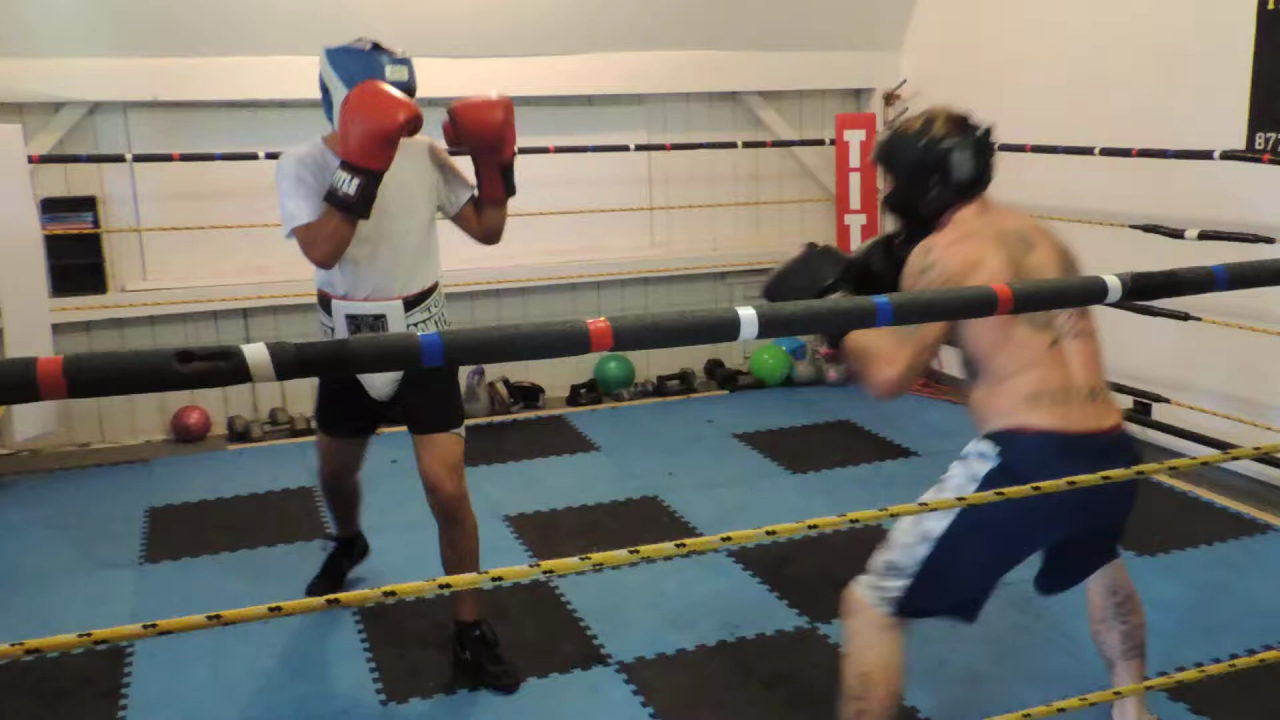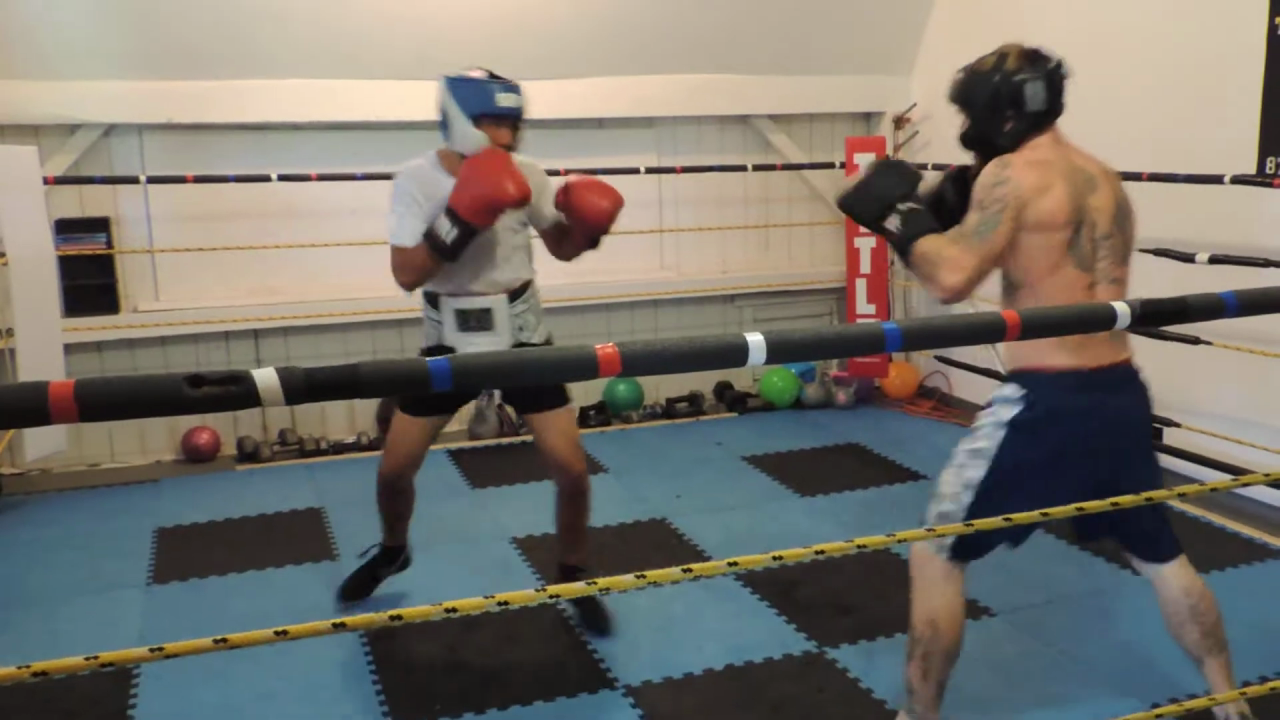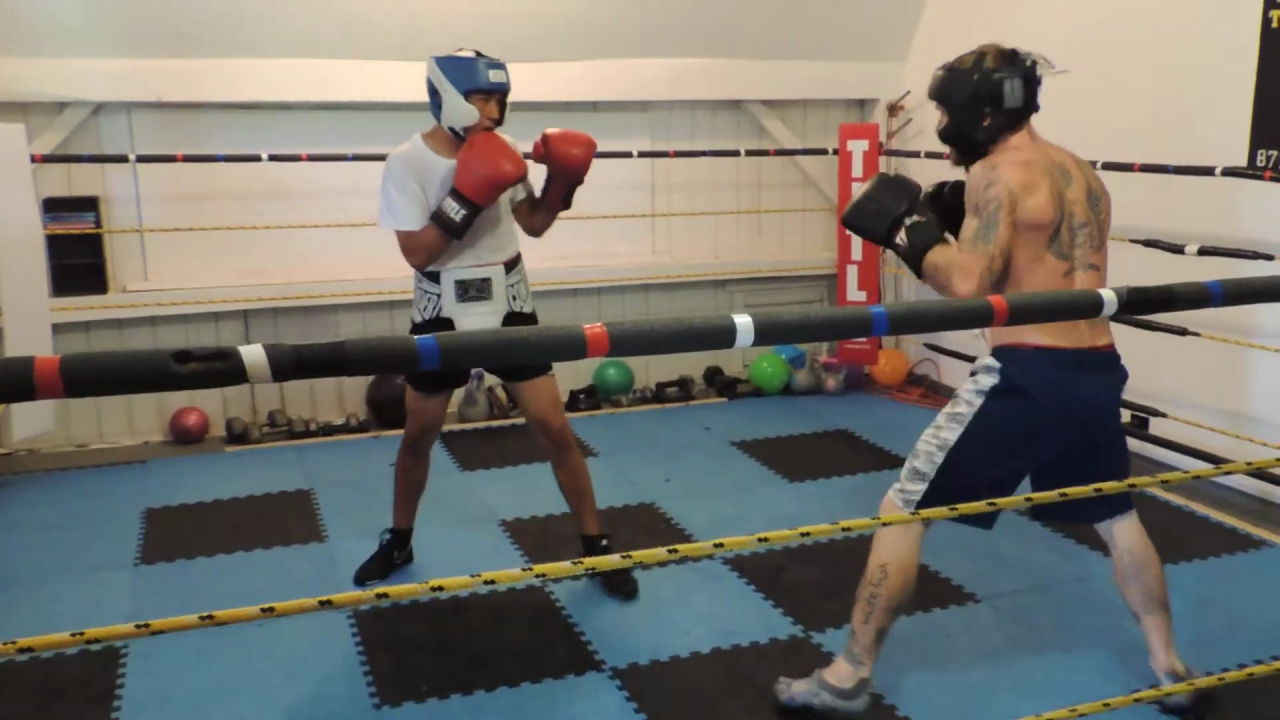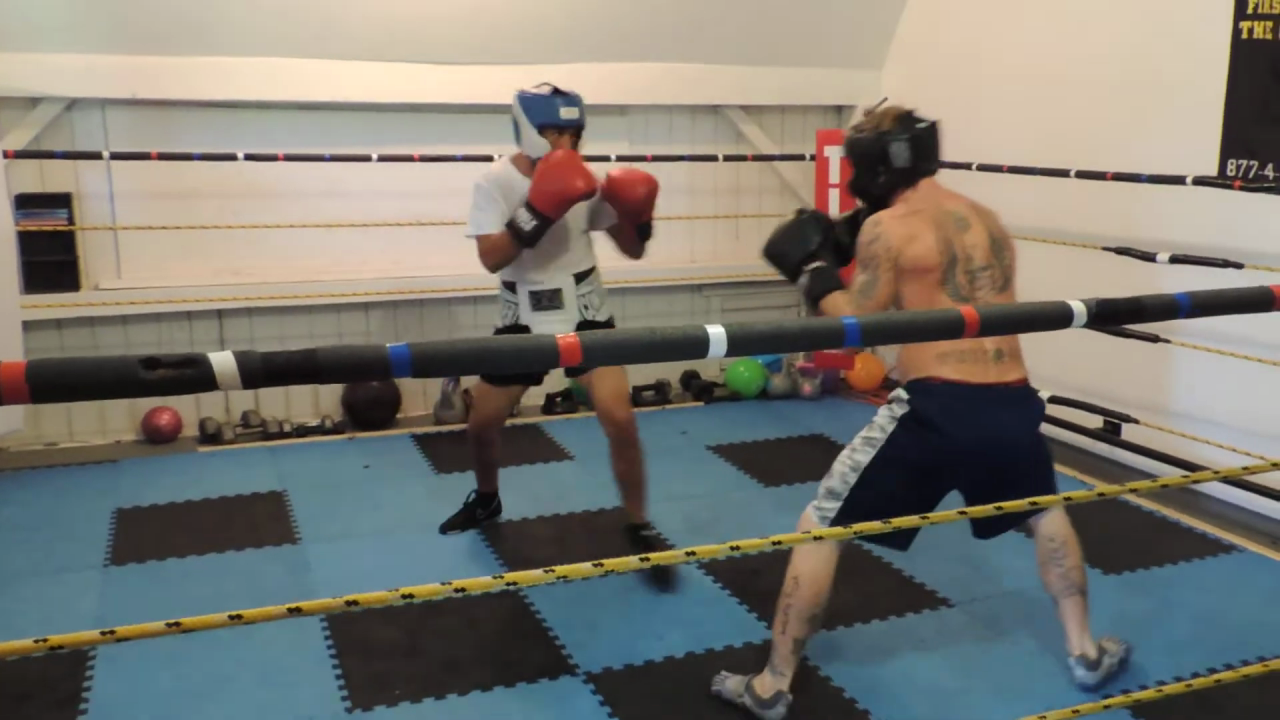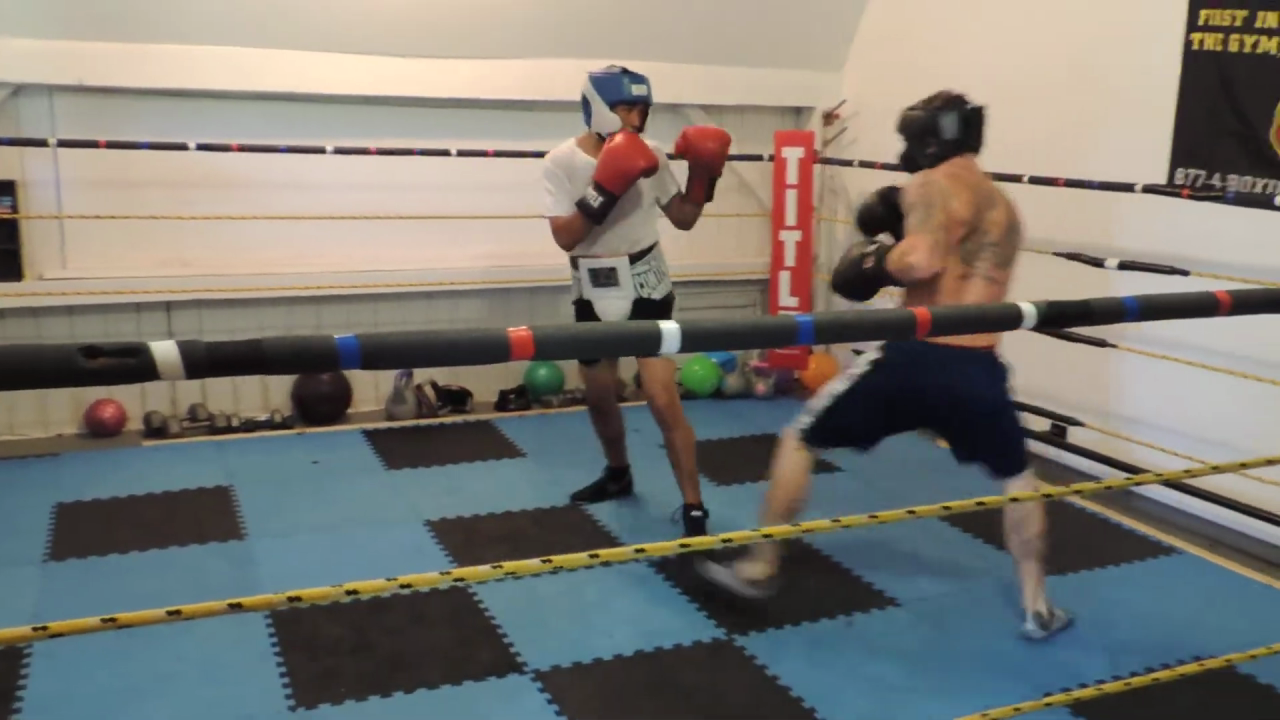
dt=0.7s
person 1, frame 1
left shoulder: (944, 253)
right shoulder: (1044, 238)
left elbow: (889, 372)
left wrist: (829, 302)
right wrist: (901, 279)
left hip: (1022, 461)
right hip: (1107, 452)
left knee: (871, 604)
right knee: (1097, 563)
person 1, frame 2
left shoulder: (1011, 175)
right shoulder: (1109, 184)
left elbow: (951, 278)
left wrist: (900, 217)
right wrist: (968, 211)
left hip: (1046, 400)
right hip: (1118, 393)
left knee: (935, 556)
right knee: (1159, 555)
person 1, frame 3
left shoulder: (999, 174)
right shoulder: (1083, 174)
left elbow: (967, 283)
left wrist: (905, 231)
right wrist: (963, 218)
left hip: (1024, 377)
right hip: (1095, 372)
left knee: (901, 513)
right knee: (1117, 519)
person 1, frame 4
left shoulder: (886, 227)
right shoulder: (987, 220)
left elbow: (855, 323)
left wrist: (812, 268)
left hip: (934, 408)
right hip: (1011, 403)
left knee: (818, 529)
right knee: (1046, 513)
right ankle: (1086, 651)
person 1, frame 5
left shoulder: (933, 185)
right shoulder: (1006, 210)
left elbow: (922, 263)
left wrist: (875, 260)
left hip: (910, 360)
right hip: (977, 368)
left knee: (796, 442)
right knee: (1015, 479)
left ankle: (759, 569)
right ankle: (1038, 607)
person 2, frame 1
left shoulder: (424, 156)
right shoulder: (301, 166)
left elbow: (488, 229)
right elbow: (322, 251)
left wrist: (493, 159)
right wrist: (360, 167)
left hip: (421, 338)
right hip: (347, 344)
left knee: (447, 492)
right knee: (336, 473)
left ankle: (470, 632)
right ankle: (348, 543)
person 2, frame 2
left shoulder: (526, 178)
right shoulder: (416, 180)
left elbow: (564, 248)
right elbow: (407, 274)
left wrist: (590, 223)
right wrist: (463, 217)
left hip: (519, 334)
right hip: (450, 340)
left knee: (571, 467)
right knee: (395, 467)
left ankle: (574, 576)
right ankle: (391, 550)
person 2, frame 3
left shoulder: (503, 153)
right shoulder: (407, 164)
left elbow: (533, 223)
right elbow: (417, 254)
left wrist: (565, 179)
right wrist: (467, 197)
left hip: (509, 307)
right hip: (443, 312)
left knee: (554, 429)
right knee: (418, 437)
left ankle: (595, 543)
right ankle: (398, 541)
person 2, frame 4
left shoulder: (589, 182)
right shoulder: (494, 181)
left elbow: (633, 249)
right elbow: (492, 258)
left wrist: (639, 217)
right wrist: (541, 209)
left hip: (585, 311)
right hip: (523, 317)
left knee: (619, 419)
right knee: (482, 422)
left ankle: (639, 529)
right ankle: (486, 498)
person 2, frame 5
left shoulder: (648, 157)
right shoulder: (561, 163)
left elbow: (683, 218)
right elbow: (565, 236)
left wrist: (703, 173)
right wrist: (605, 187)
left hip: (646, 288)
right hip: (592, 293)
left knee: (663, 401)
right knee: (599, 395)
left ankle: (693, 509)
right ankle: (617, 474)
